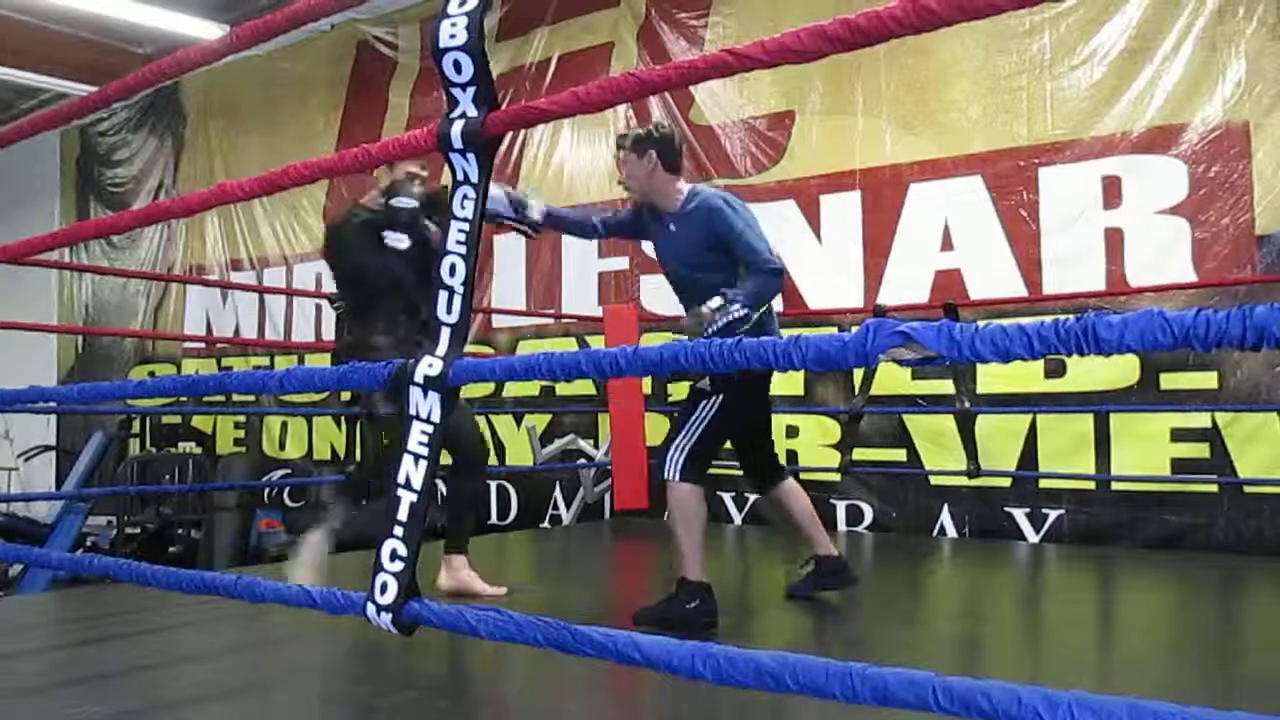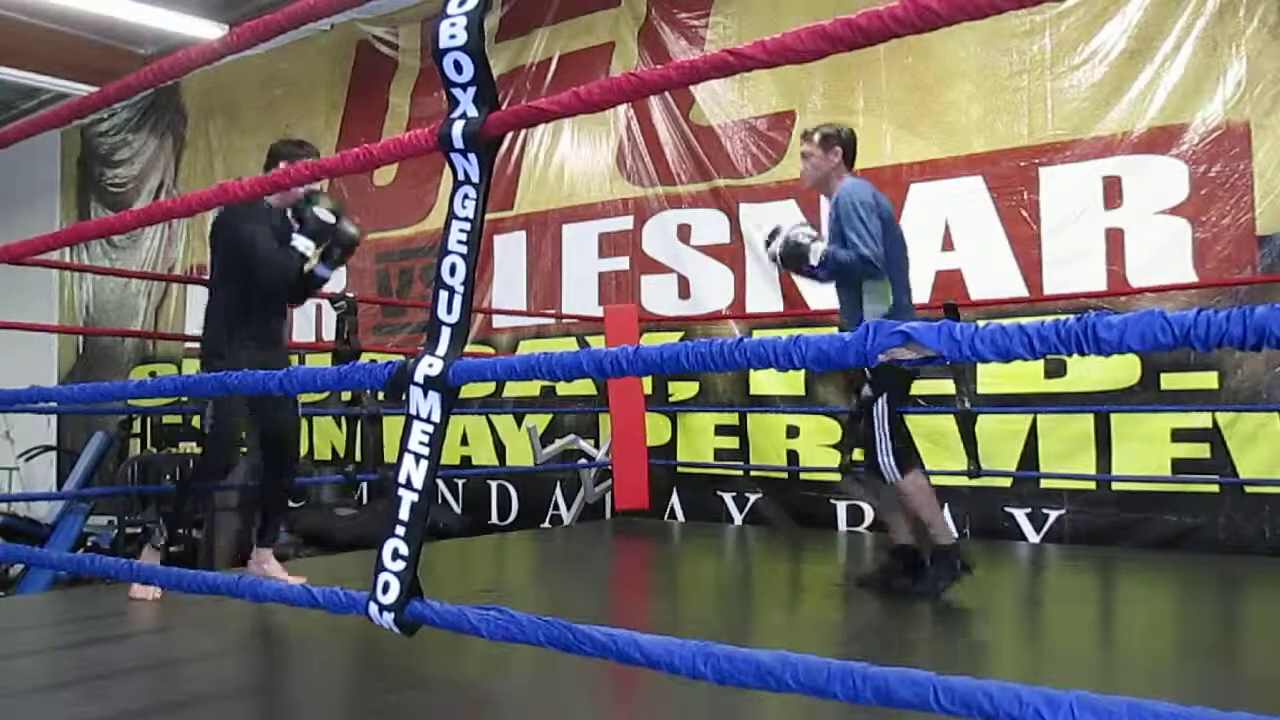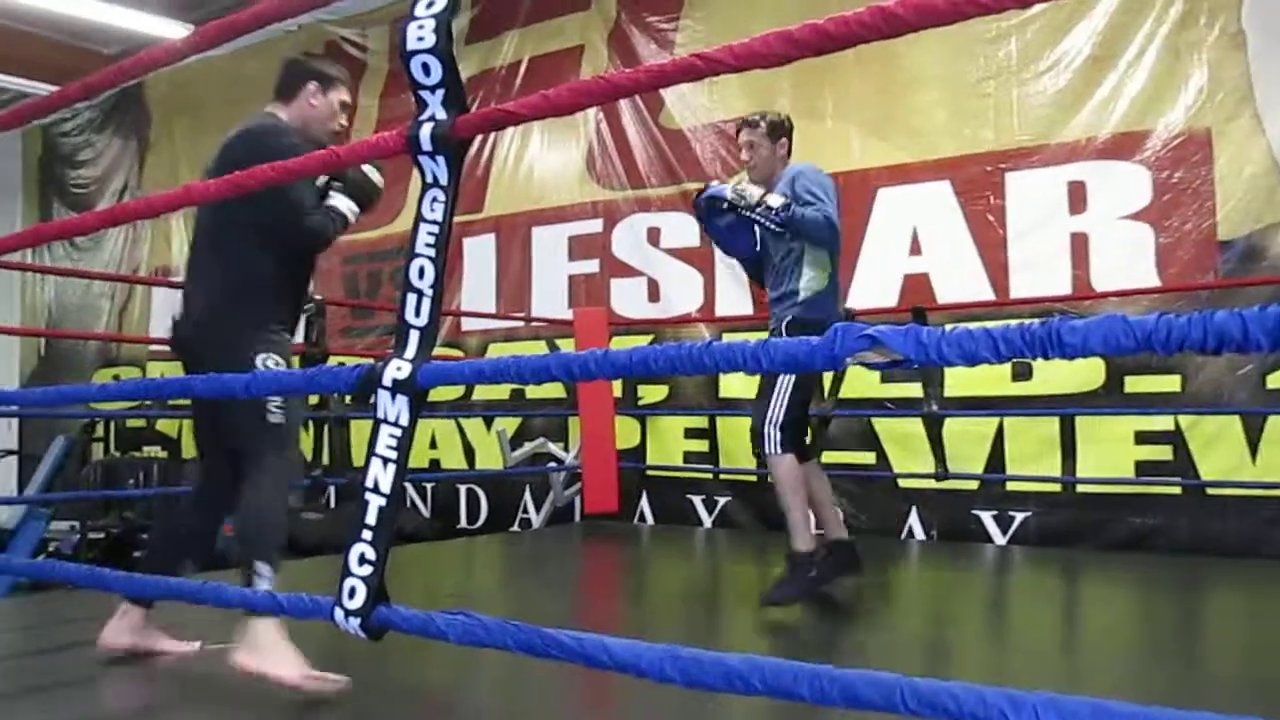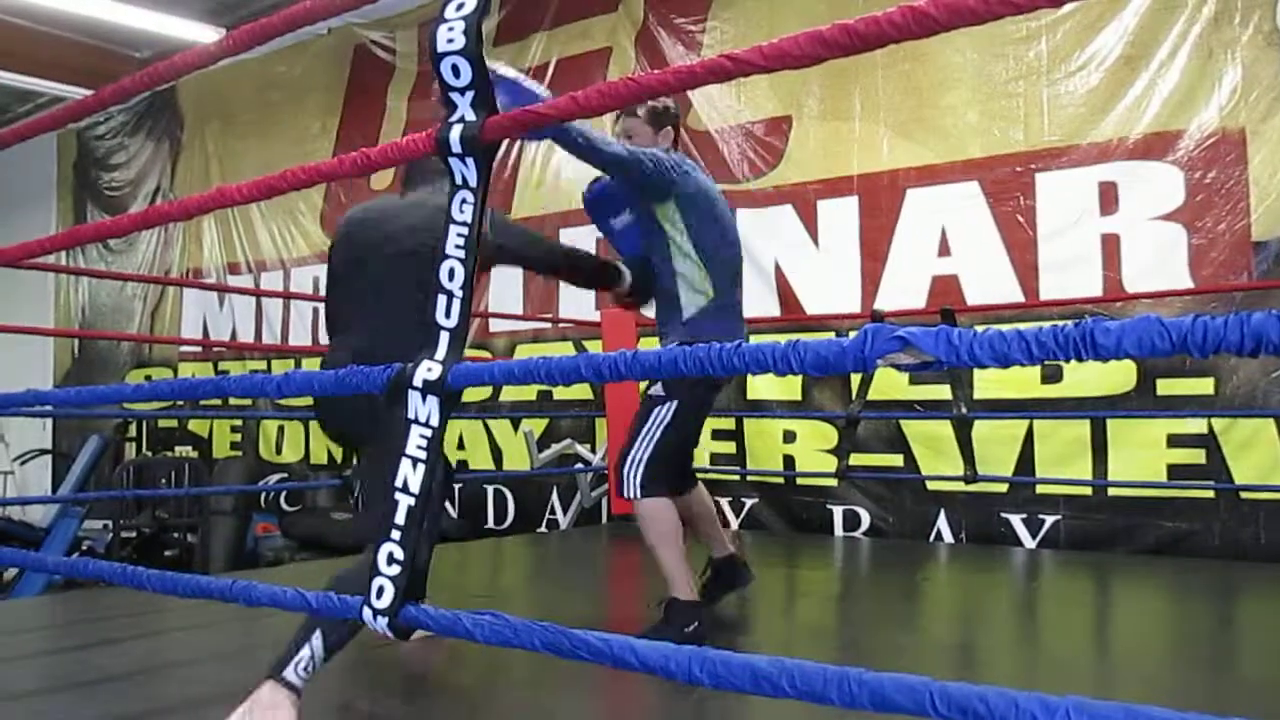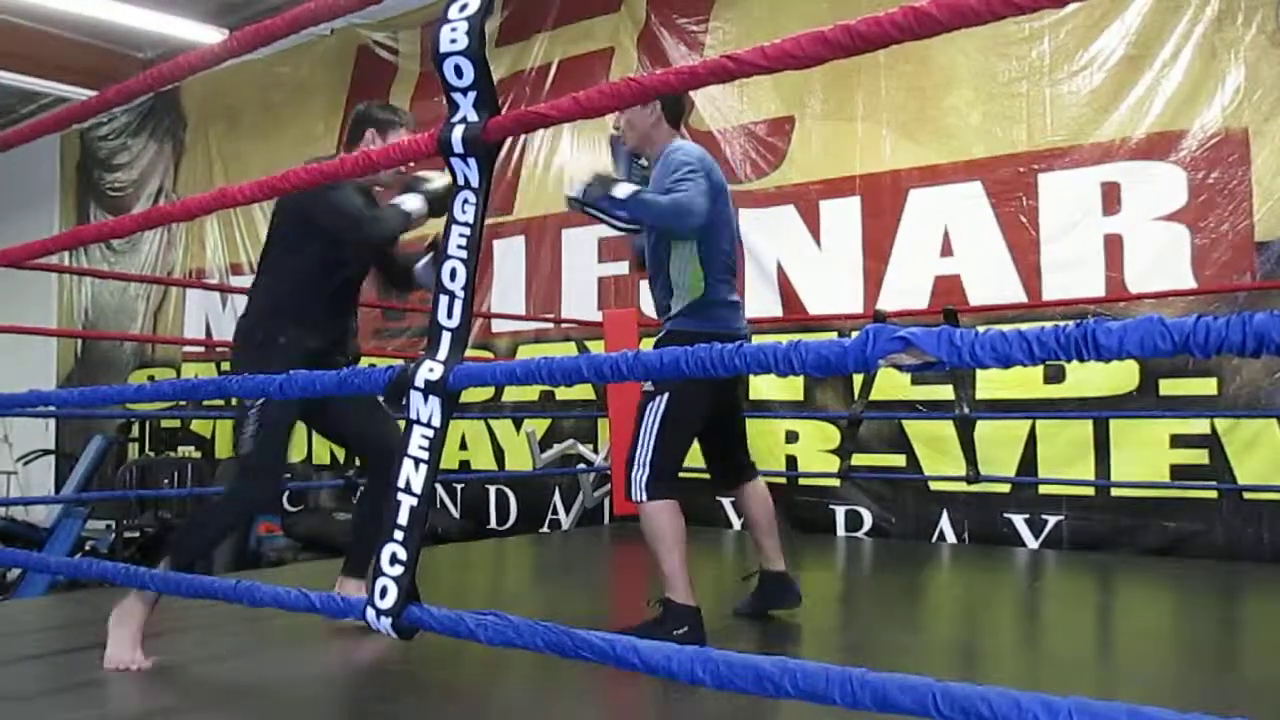
dt=1s
person 1, frame 1
left shoulder: (416, 226)
right shoulder: (348, 230)
right elbow: (378, 278)
left wrist: (447, 234)
right wrist: (398, 227)
left hip: (419, 357)
right hip: (377, 356)
left knee: (472, 450)
right knee: (391, 452)
left ankle: (455, 565)
right ankle: (325, 534)
person 1, frame 2
left shoulder: (282, 220)
right shoulder: (242, 213)
left elbow: (293, 293)
right elbow: (270, 274)
left wrist: (330, 260)
right wrist: (306, 235)
left hip: (270, 355)
right hip: (230, 355)
left knee: (284, 452)
right knee: (219, 459)
left ankle: (263, 556)
right ankle: (153, 551)
person 1, frame 3
left shoulder: (251, 146)
right shoulder: (274, 140)
right elbow: (302, 234)
left wrist: (336, 191)
right wrist: (350, 194)
left hip: (219, 333)
right hip: (242, 335)
left knee: (222, 478)
right knee: (276, 464)
left ankle: (131, 619)
right ankle: (258, 634)
person 1, frame 4
left shoulder: (356, 226)
right shoulder: (457, 212)
right elbow: (550, 255)
right wrist: (620, 278)
left hip: (347, 398)
right hip: (399, 396)
left knee: (420, 500)
person 1, frame 5
left shoulder: (365, 202)
right shoulder: (319, 187)
left elbow: (399, 275)
right elbow: (375, 231)
right wrist: (420, 196)
left hip: (329, 361)
right hip: (275, 354)
left knee: (391, 453)
right knee: (256, 484)
left ankle: (353, 588)
right ankle: (138, 605)
person 2, frame 1
left shoulder: (713, 206)
right shoulder: (652, 215)
left elbow: (771, 271)
right elbow: (599, 226)
left wrist: (724, 310)
right wrist: (529, 211)
left knee: (680, 461)
right knee: (763, 467)
left ankle: (694, 593)
right ankle: (829, 562)
person 2, frame 2
left shoulder: (853, 196)
right shoulder: (851, 199)
left elbow: (870, 263)
left wrist: (815, 252)
right wrist: (805, 255)
left knee: (889, 454)
right knee: (881, 451)
left ankle: (947, 551)
right ankle: (904, 553)
person 2, frame 3
left shoulder: (803, 176)
right shoulder: (774, 191)
left elbow: (827, 227)
right elbow: (763, 272)
left wrist: (764, 200)
right wrist: (731, 233)
left hip: (805, 322)
right hip: (798, 325)
left knee: (772, 436)
right knee: (792, 443)
left ankle: (804, 555)
right ankle: (837, 545)
person 2, frame 4
left shoulder: (670, 172)
right shoulder: (658, 192)
left elbow: (607, 154)
left wrist: (537, 111)
right wrist: (630, 242)
left hip: (701, 346)
right hip: (700, 345)
left knee: (640, 471)
right knee: (668, 468)
left ankle: (685, 613)
right ankle: (727, 563)
person 2, frame 5
left shoulder: (682, 159)
right shoulder: (674, 164)
left elbow: (687, 219)
left wrist: (612, 192)
left hip: (696, 337)
right hip: (719, 336)
left knee: (648, 474)
right knee: (730, 462)
left ankle: (680, 616)
right ankle: (776, 579)
